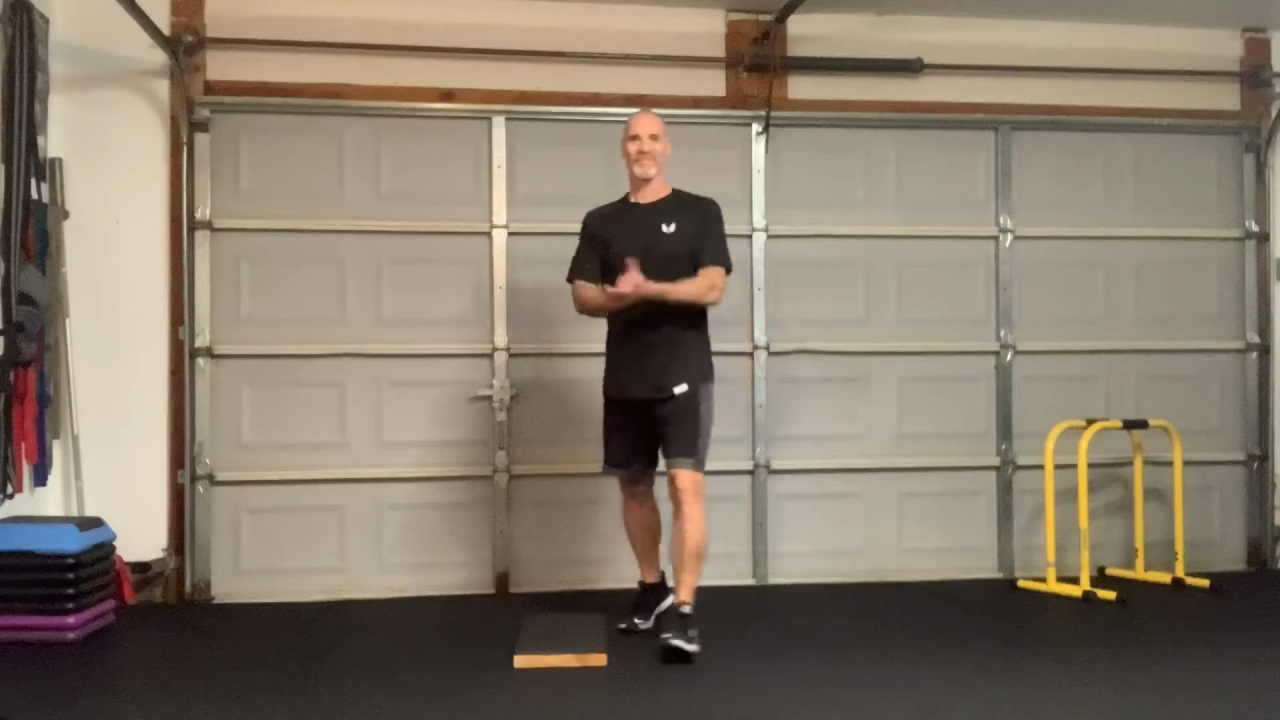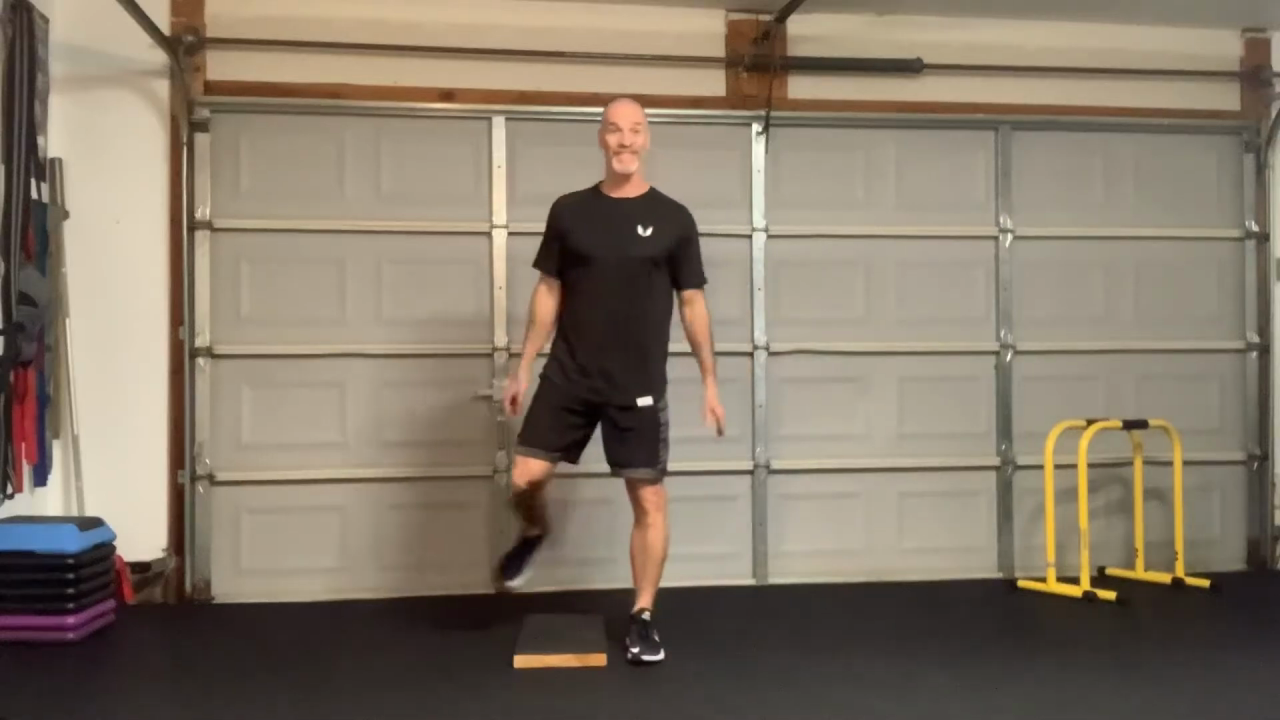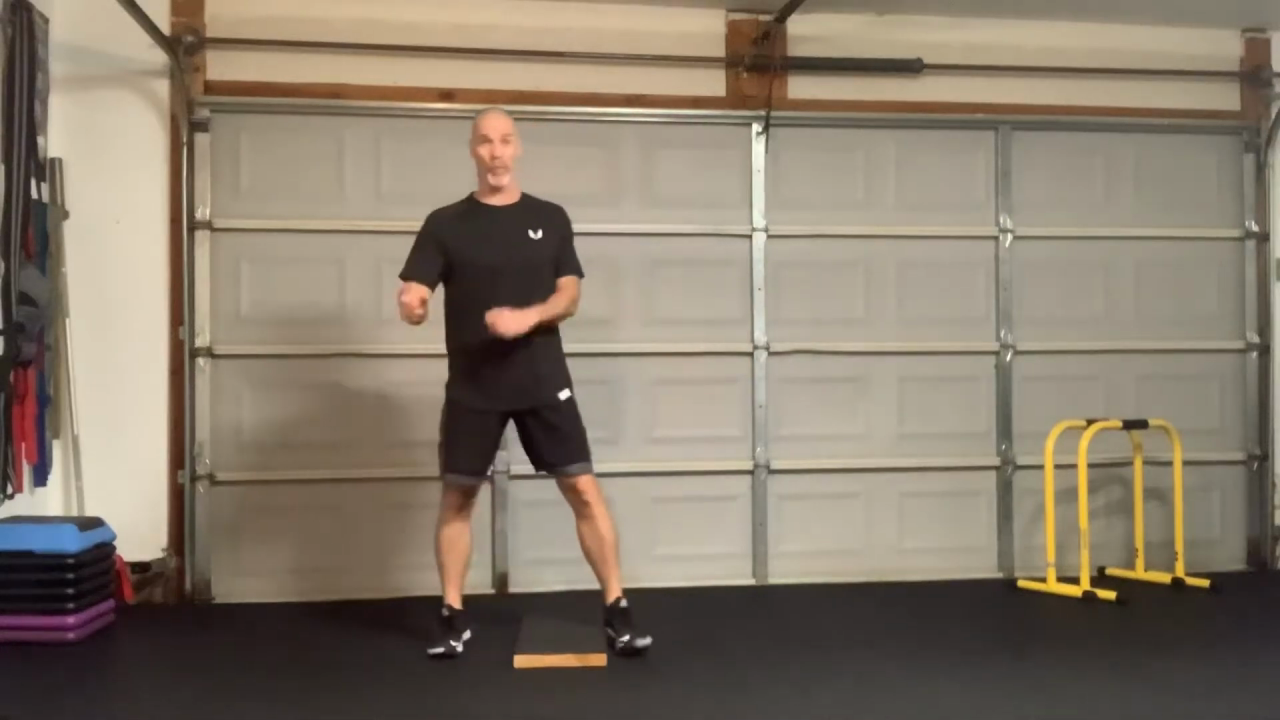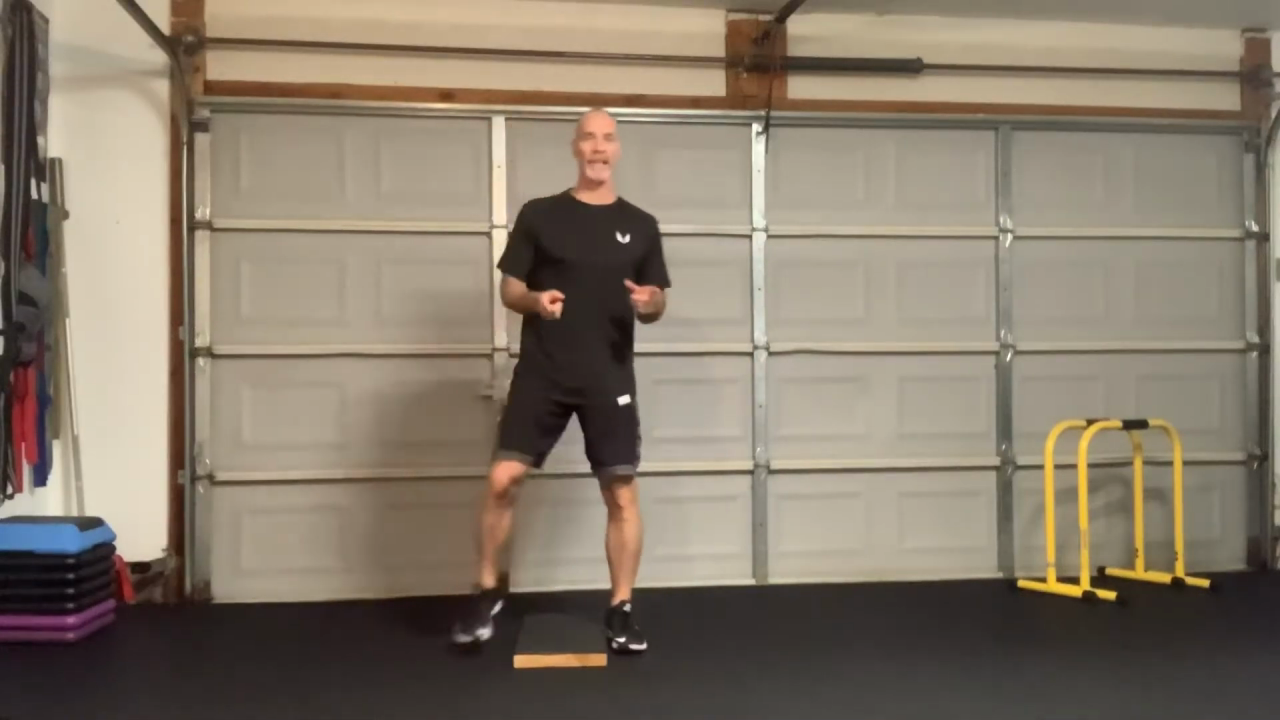
dt=0.7s
person 1, frame 1
left shoulder: (699, 211)
right shoulder: (600, 221)
left elbow: (713, 287)
right elbow: (581, 299)
left wrist: (651, 288)
right wrist: (616, 295)
left hip: (684, 374)
right hip: (624, 379)
left knee: (684, 485)
right knee: (634, 485)
left ankle: (682, 610)
right ankle: (653, 587)
person 1, frame 2
left shoulder: (673, 218)
right shoulder: (569, 210)
left elbow: (692, 303)
right elbow: (548, 290)
left wrist: (711, 383)
right wrist: (521, 368)
left hip: (639, 383)
right hip: (568, 375)
left knee: (648, 498)
right knee: (525, 476)
left ankle: (642, 618)
right ankle: (534, 535)
person 1, frame 3
left shoulder: (550, 218)
right shoulder: (445, 223)
left elbow: (569, 296)
right elbow: (414, 290)
left wrist: (527, 316)
right wrist: (410, 304)
left hip: (544, 382)
right hip: (471, 386)
left knee: (584, 491)
right knee: (456, 498)
left ankle: (616, 607)
right ankle: (453, 614)
person 1, frame 4
left shoulder: (641, 225)
right shoulder: (538, 215)
left elbow: (654, 303)
right elbow: (508, 289)
left wrist: (651, 305)
right wrist: (535, 301)
left hip: (609, 380)
right hip: (540, 376)
left knee: (622, 493)
right knee: (502, 481)
left ankle: (621, 610)
right ankle: (487, 591)
